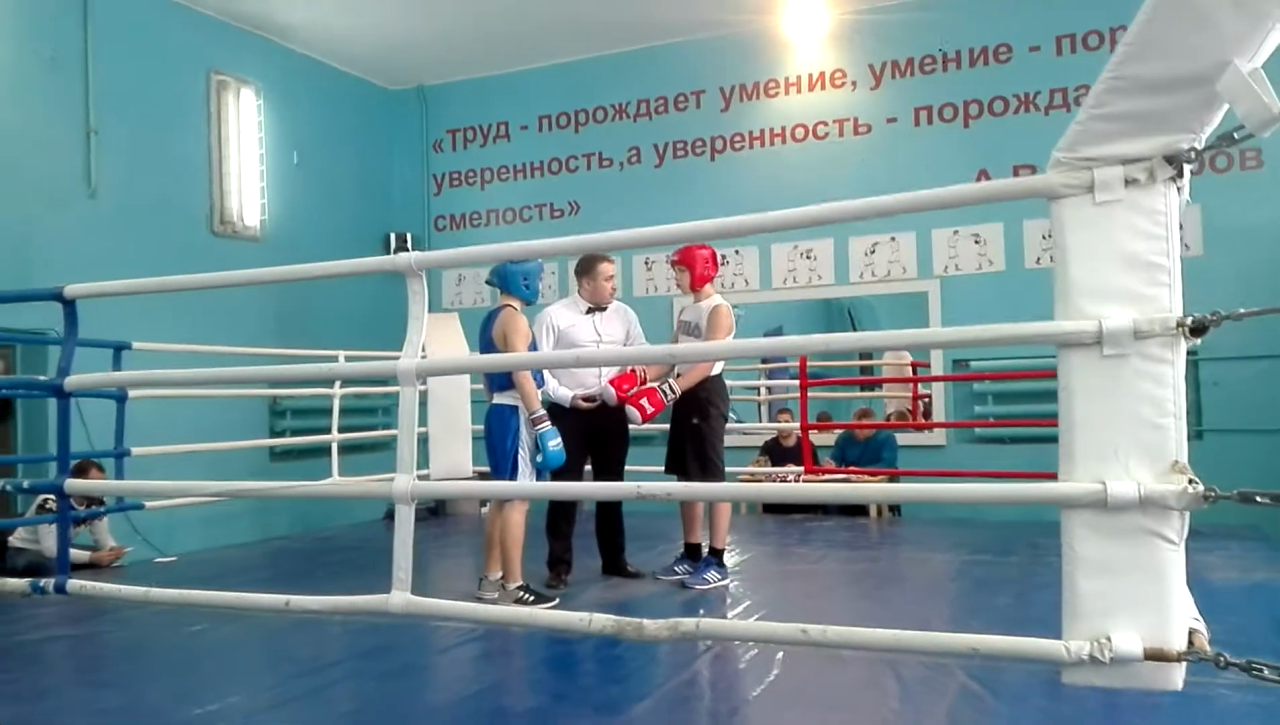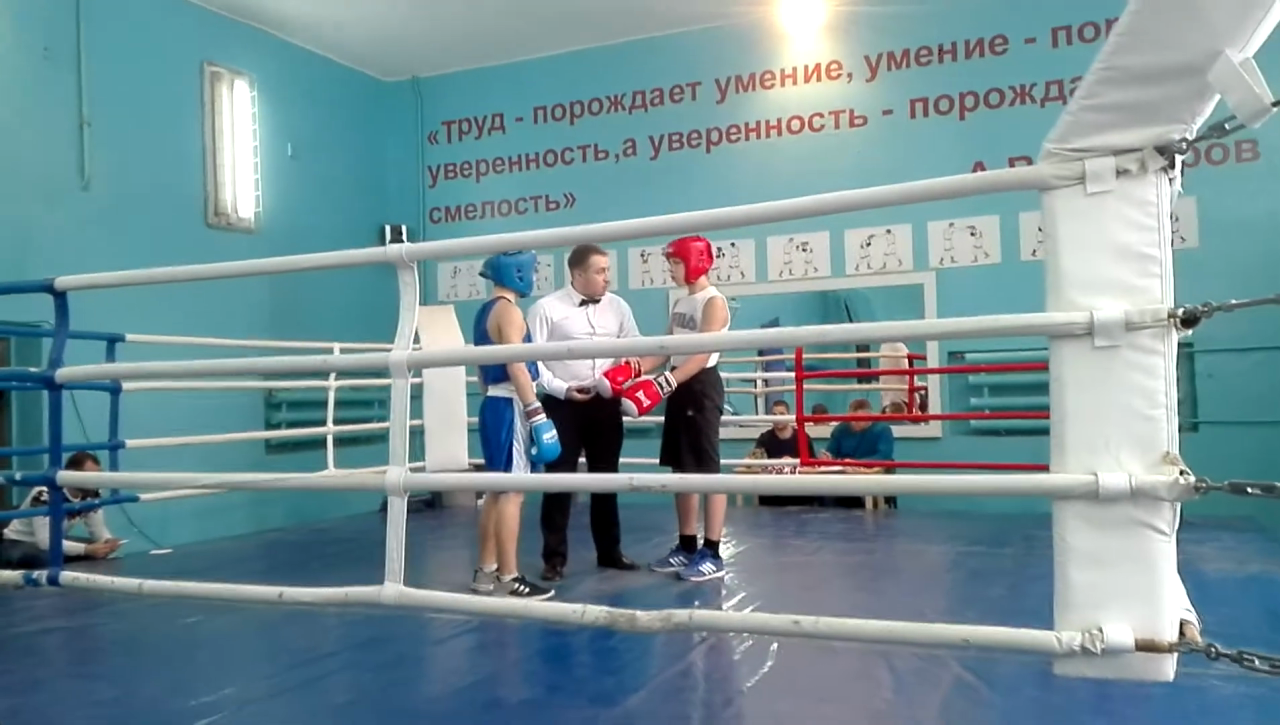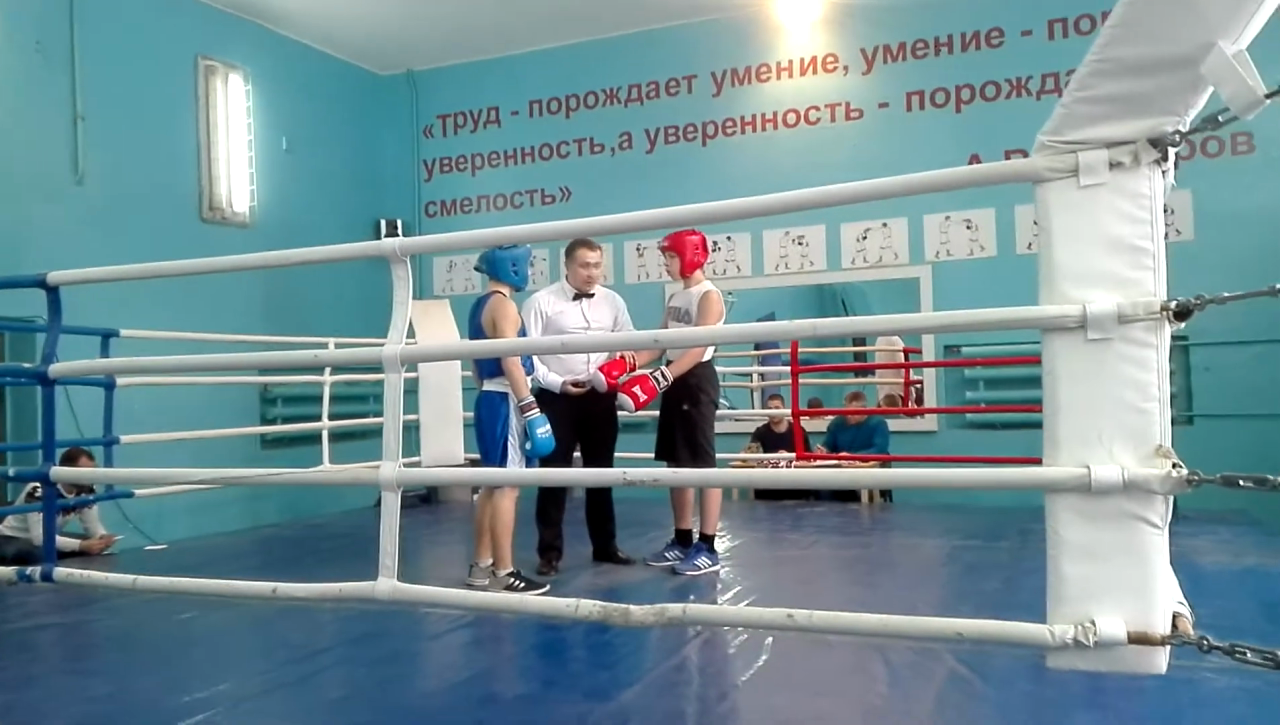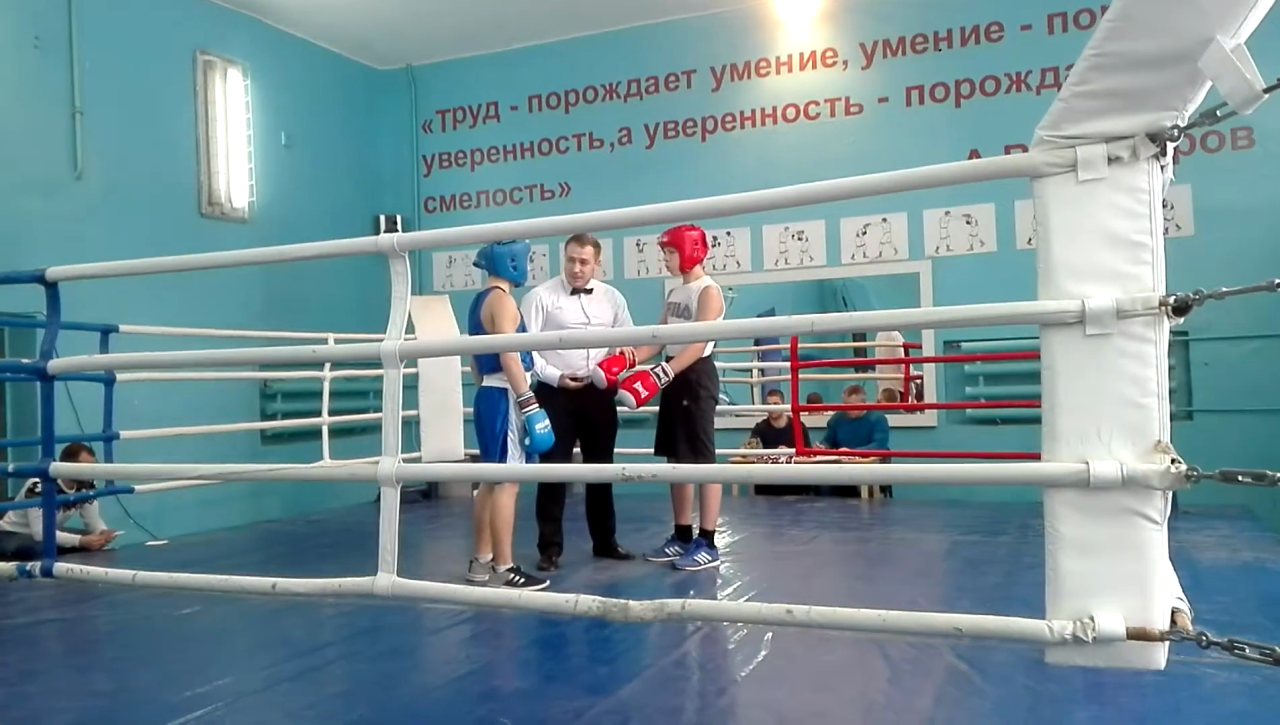
dt=0.1s
person 1, frame 1
left shoulder: (491, 319)
right shoulder: (514, 318)
right elbow: (521, 375)
right wrist: (542, 420)
left hip: (498, 411)
right hip: (516, 414)
left knee: (501, 499)
right knee: (517, 501)
left ankle: (491, 579)
right ankle: (512, 587)
person 1, frame 2
left shoulder: (485, 312)
right shoulder: (509, 311)
right elbow: (516, 367)
right wrist: (536, 413)
left hip: (493, 403)
right hip: (511, 406)
left knee: (496, 491)
right knee: (512, 492)
left ankle: (486, 571)
right ankle: (508, 579)
person 1, frame 3
left shoulder: (480, 306)
right shoulder: (504, 305)
right elbow: (510, 361)
right wrist: (530, 408)
left hip: (488, 398)
right hip: (506, 401)
left knee: (491, 486)
right knee: (507, 488)
left ankle: (482, 566)
right ankle: (503, 574)
person 1, frame 4
left shoulder: (479, 301)
right shoulder: (502, 300)
right elbow: (509, 357)
right wrist: (529, 404)
left hip: (488, 394)
right hip: (505, 397)
left knee: (491, 481)
right knee: (507, 483)
left ankle: (482, 561)
right ankle: (503, 569)
person 2, frame 1
left shoulder: (719, 310)
right shoulder: (686, 312)
left elbow: (706, 363)
left wrist: (665, 392)
right wrist: (639, 378)
left hip: (707, 395)
right hip: (684, 396)
left knee: (712, 478)
right knee: (686, 477)
left ankle: (717, 562)
right ankle: (692, 555)
person 2, frame 2
left shoulder: (713, 302)
right shoulder: (680, 304)
left elbow: (701, 355)
right elbow: (666, 350)
left wrist: (661, 385)
right wrist: (633, 369)
left hip: (701, 387)
right hip: (679, 388)
left knee: (706, 469)
right knee: (681, 469)
left ankle: (712, 554)
right ankle: (687, 546)
person 2, frame 3
left shoulder: (708, 296)
right shoulder: (675, 298)
left elbow: (697, 349)
right elbow: (660, 344)
left wrist: (657, 379)
right wrist: (627, 363)
left hip: (696, 381)
right hip: (673, 382)
left knee: (702, 464)
right knee: (676, 464)
left ankle: (707, 548)
right ankle: (683, 540)
person 2, frame 4
left shoulder: (708, 291)
right shoulder: (674, 294)
left elbow: (697, 345)
right elbow: (660, 340)
left wrist: (658, 375)
right wrist: (627, 359)
left hip: (696, 377)
right hip: (673, 378)
left knee: (702, 459)
right knee: (676, 459)
left ankle: (707, 543)
right ankle: (682, 536)
person 3, frame 1
left shoulder: (624, 314)
right shoulder: (553, 316)
right wrist: (566, 397)
left hip: (612, 410)
right hip: (569, 411)
left knee: (611, 486)
right knee: (565, 487)
left ankle: (614, 559)
right ankle: (559, 565)
person 3, frame 2
left shoulder: (618, 307)
right shoulder: (547, 308)
right wrist: (561, 389)
left hip: (606, 402)
right hip: (562, 404)
left knee: (606, 478)
right knee: (559, 479)
left ankle: (609, 551)
right ankle: (554, 557)
person 3, frame 3
left shoulder: (612, 301)
right shoulder: (541, 302)
right wrist: (556, 383)
left hip: (600, 396)
right hip: (557, 397)
left knee: (601, 473)
left ankle: (605, 546)
right ankle: (550, 552)
person 3, frame 4
left shoulder: (611, 297)
right shoulder: (540, 297)
right wrist: (554, 376)
left hip: (599, 392)
right hip: (556, 393)
left knee: (601, 468)
right knee: (553, 469)
left ankle: (605, 541)
right ankle: (550, 548)
